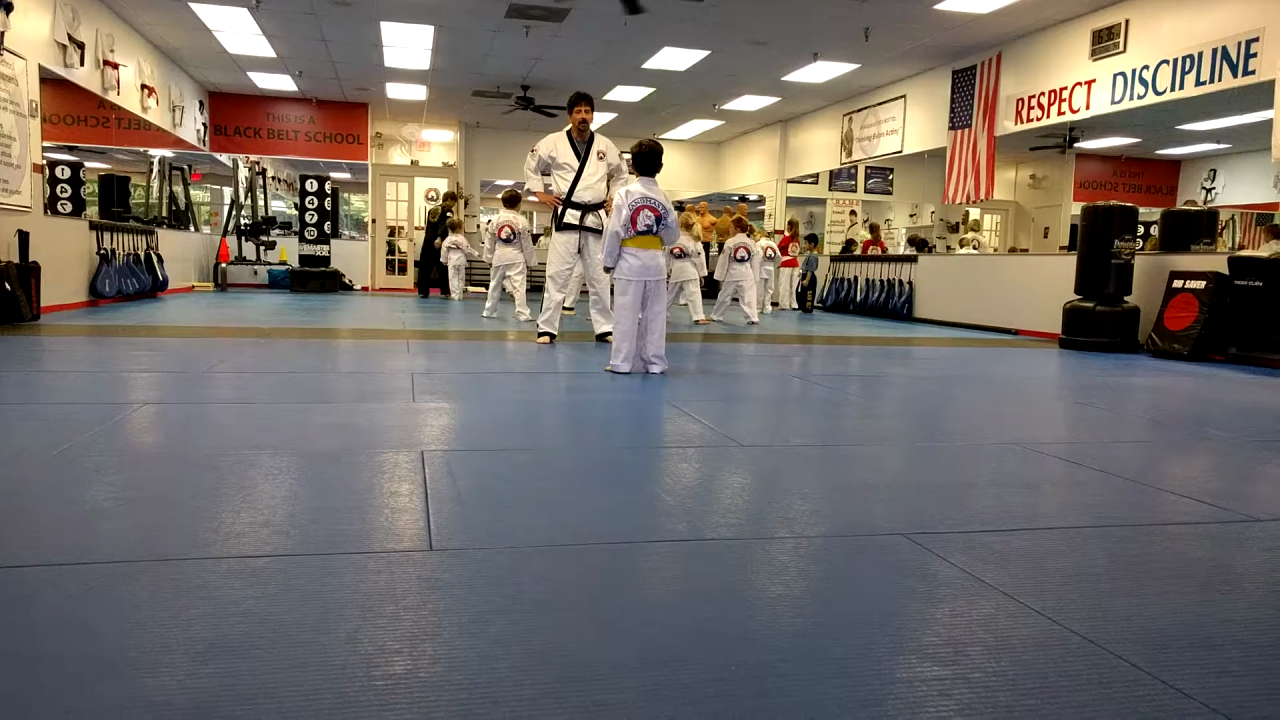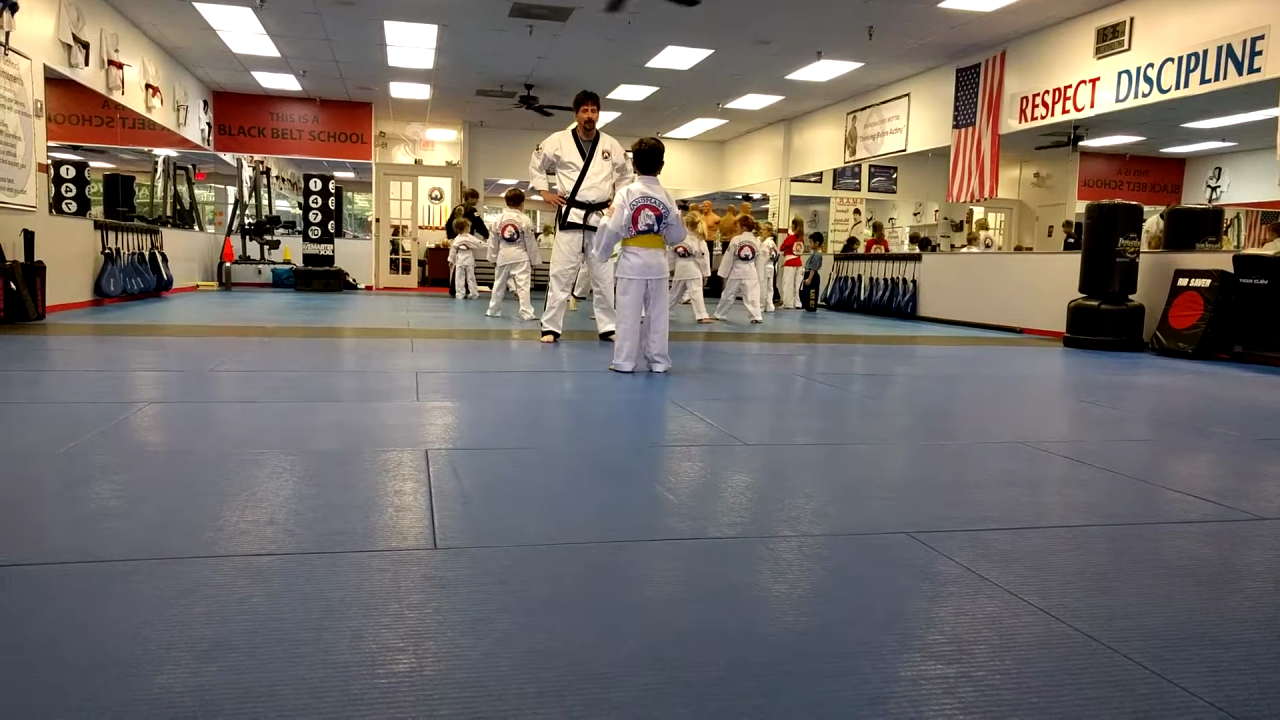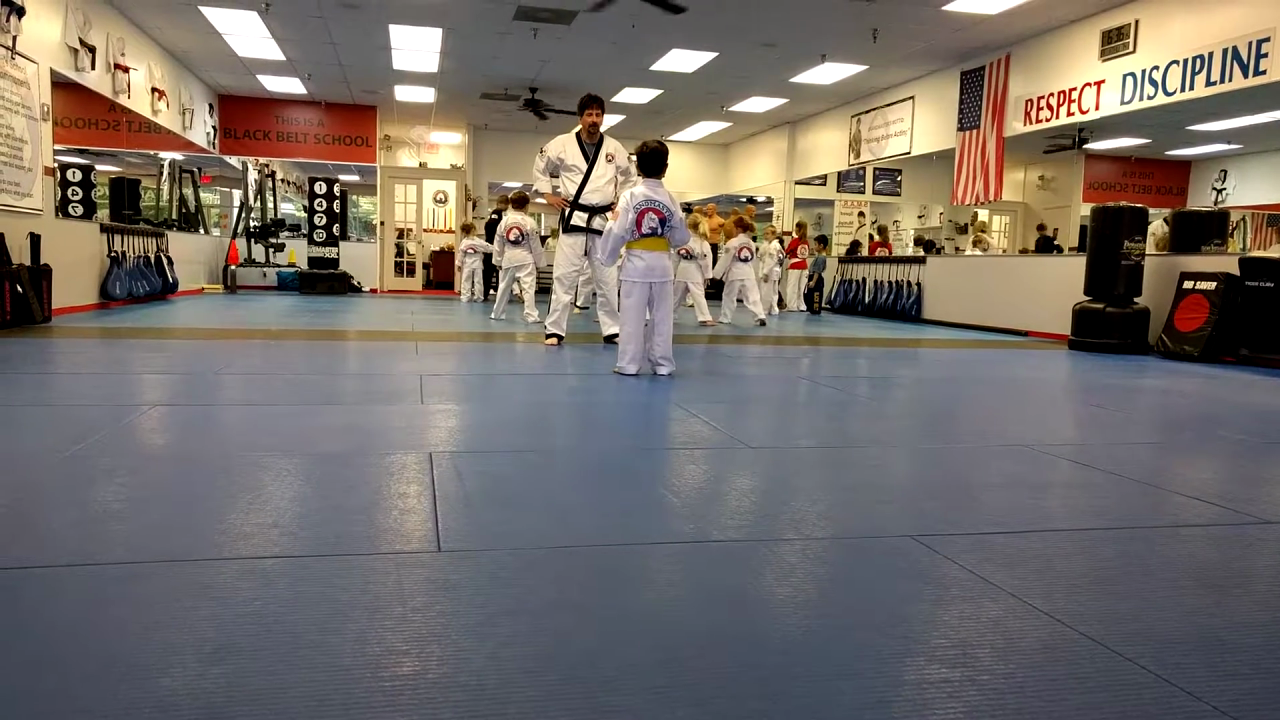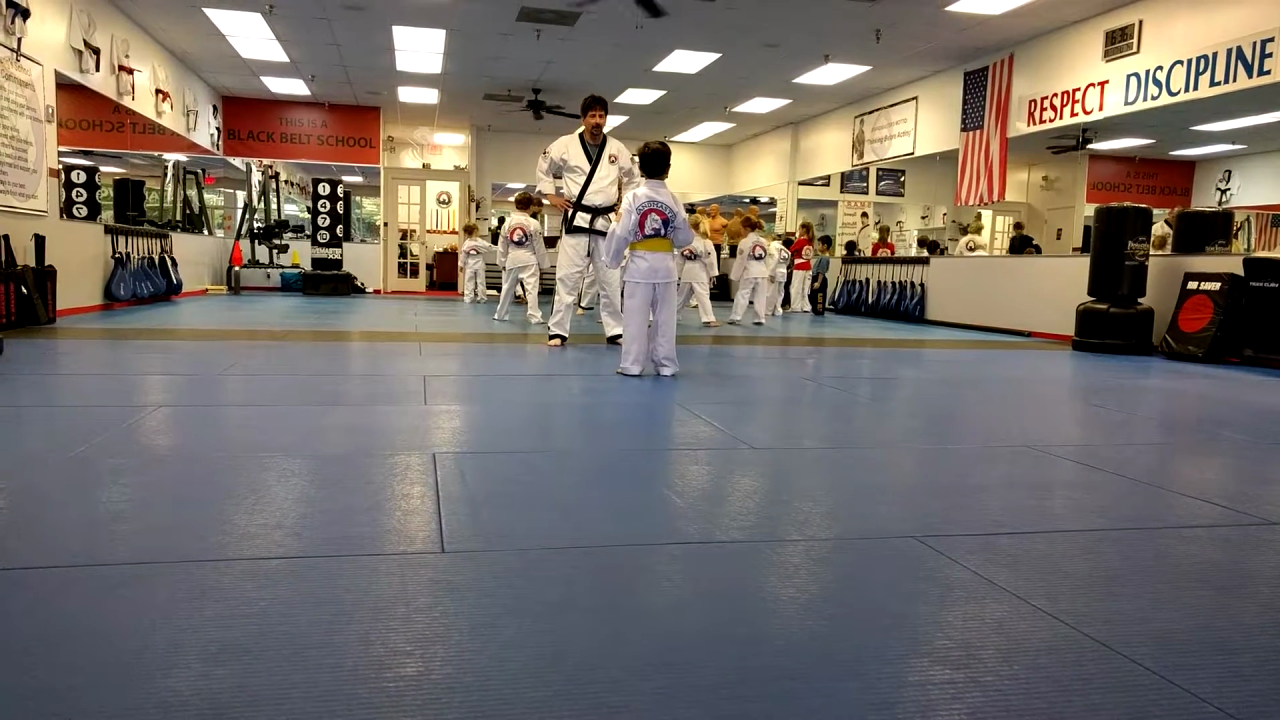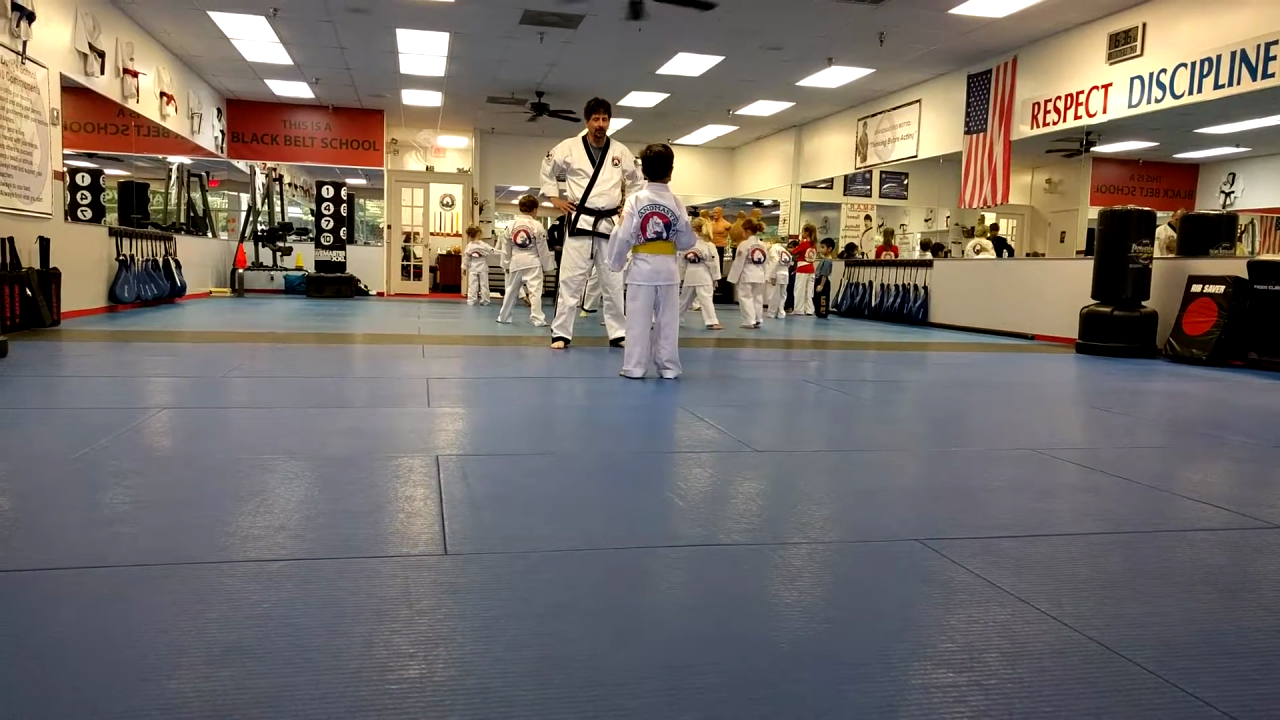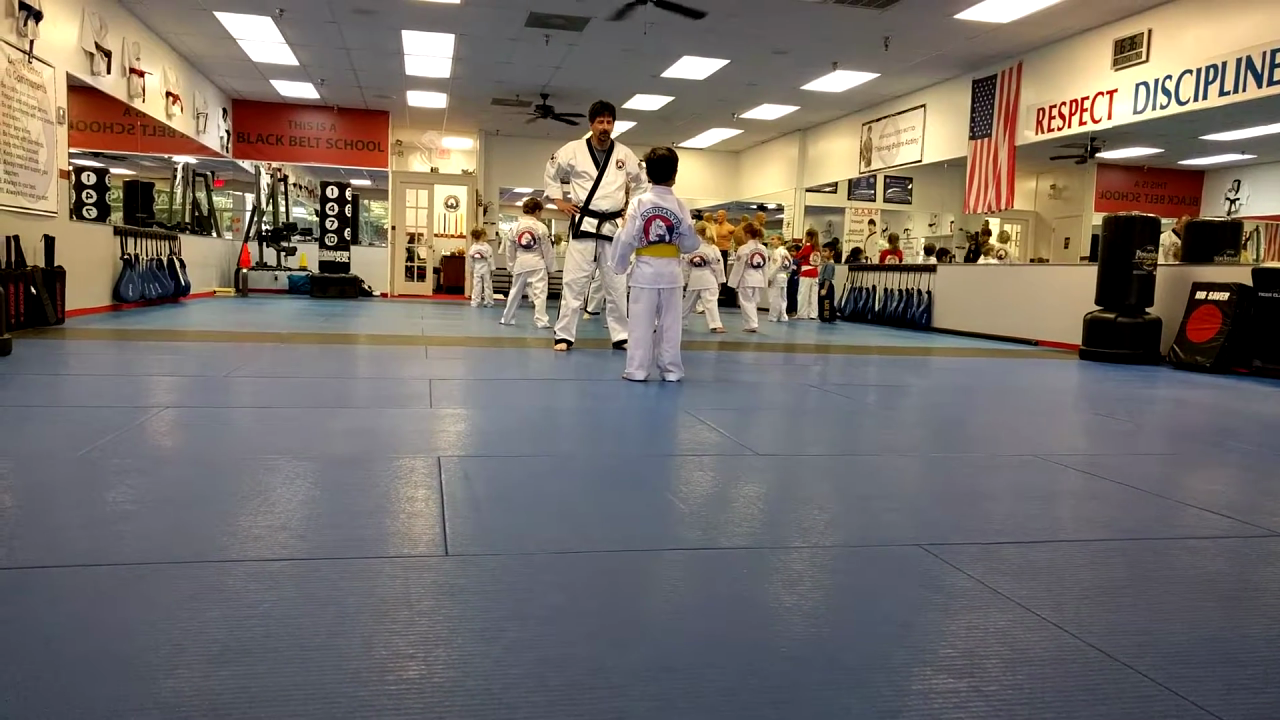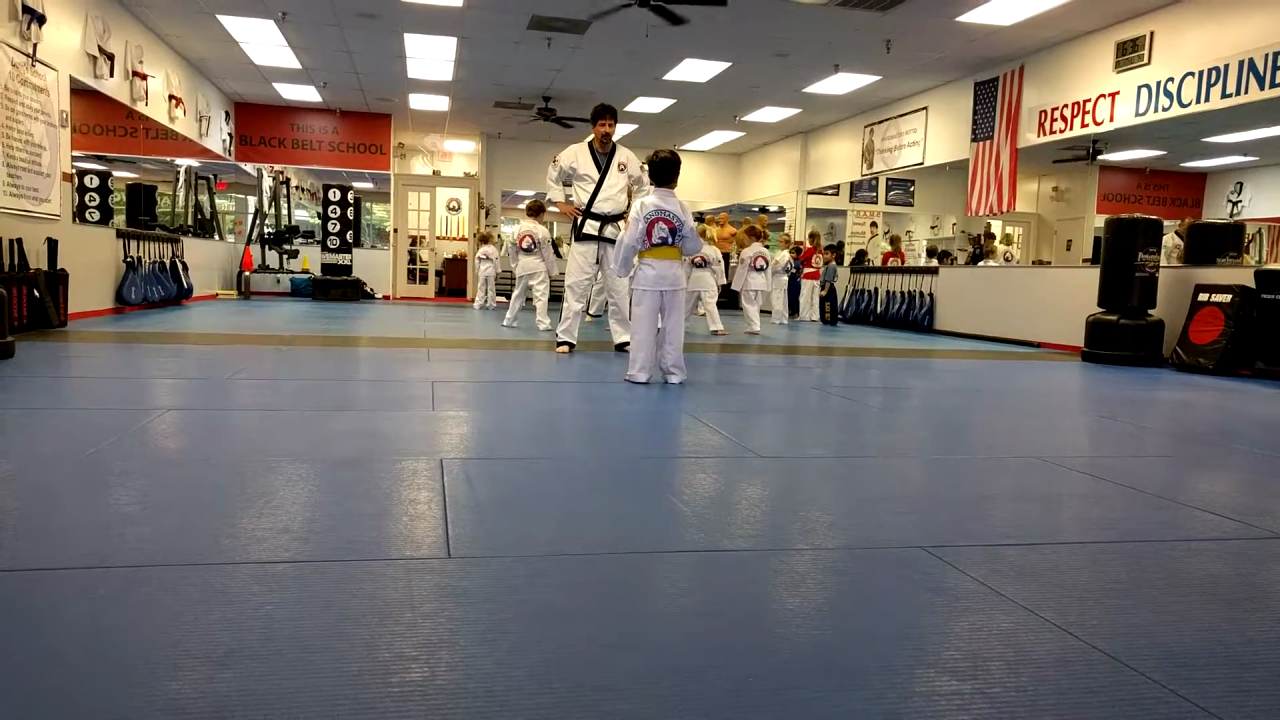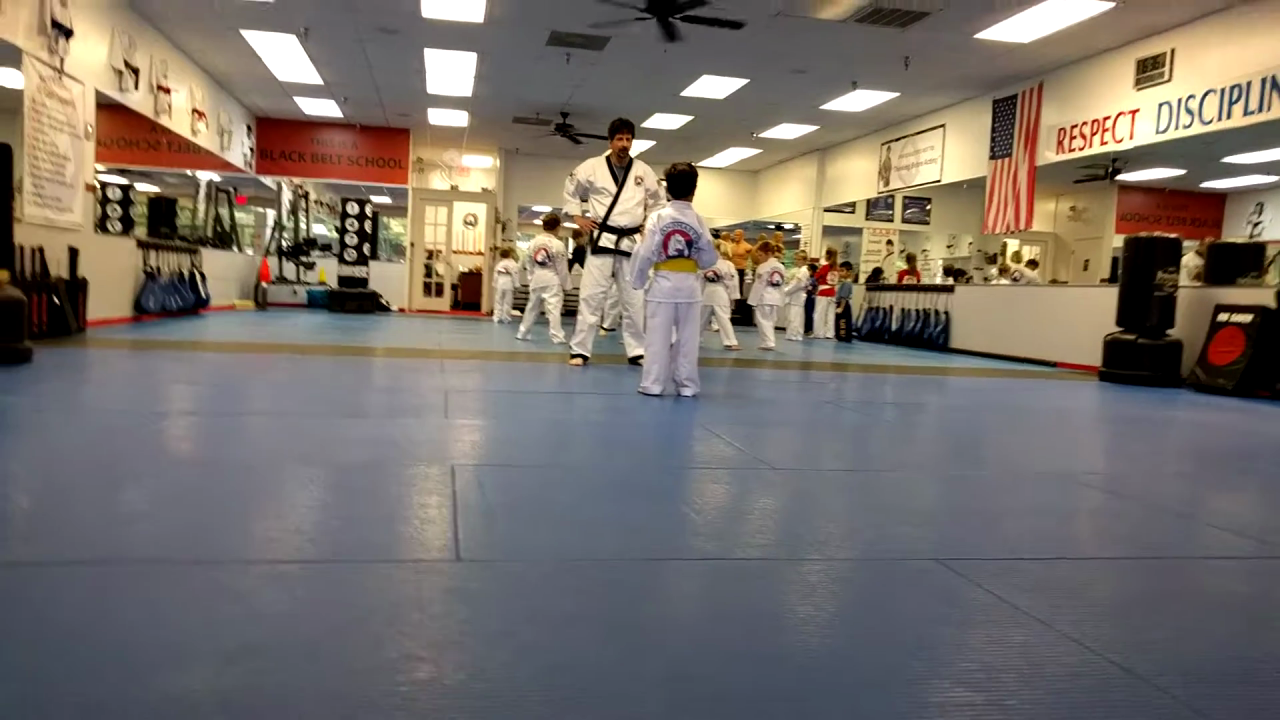
dt=0.5s
person 1, frame 1
left shoulder: (605, 145)
right shoulder: (553, 142)
left elbow: (621, 173)
right elbow: (531, 166)
right wrist: (540, 193)
left hip: (596, 218)
right hip: (567, 216)
left knee: (600, 278)
right knee: (557, 275)
left ankle: (604, 328)
right ankle: (547, 328)
person 1, frame 2
left shoulder: (610, 145)
right shoulder: (559, 141)
left elbow: (625, 173)
right elbow: (536, 164)
right wrist: (545, 192)
left hip: (600, 217)
right hip: (571, 215)
left knee: (604, 277)
right knee: (561, 274)
left ankle: (608, 327)
right ankle: (551, 328)
person 1, frame 3
left shoulder: (615, 148)
right shoulder: (562, 143)
left elbow: (629, 177)
right elbow: (541, 167)
right wrist: (549, 195)
left hip: (604, 220)
right hip: (574, 218)
left knee: (608, 280)
right knee: (565, 277)
left ankle: (612, 330)
right ankle: (555, 330)
person 1, frame 4
left shoulder: (617, 149)
right shoulder: (565, 145)
left elbow: (633, 178)
right elbow: (543, 168)
right wrist: (551, 196)
left hip: (607, 221)
right hip: (577, 219)
left knee: (611, 280)
right knee: (568, 278)
left ankle: (615, 331)
right ankle: (558, 331)
person 1, frame 5
left shoulder: (621, 151)
right shoulder: (569, 147)
left elbow: (636, 180)
right elbow: (547, 171)
right wrist: (555, 198)
left hip: (611, 223)
right hip: (580, 222)
left knee: (614, 283)
right knee: (571, 280)
left ankle: (618, 333)
right ankle: (561, 333)
person 1, frame 6
left shoulder: (625, 154)
right shoulder: (573, 150)
left elbow: (640, 183)
right elbow: (551, 173)
right wrist: (559, 200)
left hip: (614, 226)
right hip: (584, 224)
left knee: (617, 285)
right knee: (574, 282)
left ankle: (621, 336)
right ankle: (564, 335)
person 1, frame 7
left shoulder: (626, 157)
right shoulder: (575, 153)
left elbow: (642, 186)
right elbow: (554, 176)
right wrist: (561, 203)
left hip: (616, 229)
right hip: (586, 227)
left knee: (619, 288)
right knee: (576, 285)
left ankle: (623, 338)
right ankle: (566, 337)
person 1, frame 8
left shoulder: (643, 171)
right shoulder: (592, 167)
left elbow: (659, 200)
right elbow: (571, 190)
right wrist: (578, 217)
left hip: (632, 242)
right hip: (603, 240)
left knee: (634, 300)
right knee: (591, 297)
left ankle: (637, 351)
right ankle: (580, 349)
person 2, frame 1
left shoulder: (624, 194)
right shoulder: (664, 198)
left elbow: (614, 231)
right elbow: (672, 236)
left wrist: (608, 261)
left hip: (630, 261)
right hip: (656, 262)
left knee: (626, 315)
right knee: (655, 315)
left ankle: (622, 362)
right ankle: (654, 362)
person 2, frame 2
left shoulder: (626, 193)
right shoulder: (666, 197)
left elbow: (612, 229)
right elbow: (678, 235)
left wrist: (601, 253)
left hip: (632, 261)
right hip: (658, 261)
left knee: (629, 314)
right knee: (657, 314)
left ankle: (625, 361)
right ankle: (658, 361)
person 2, frame 3
left shoulder: (630, 196)
right shoulder: (670, 199)
left elbow: (617, 232)
right elbow: (682, 238)
left wrist: (605, 257)
left hip: (636, 263)
right hip: (662, 264)
left knee: (633, 317)
right knee: (661, 317)
left ankle: (629, 363)
right ankle: (662, 363)
person 2, frame 4
left shoulder: (633, 197)
right shoulder: (673, 200)
left elbow: (620, 234)
right elbow: (685, 238)
left wrist: (611, 260)
left hip: (640, 265)
right hip: (666, 265)
left knee: (636, 317)
right knee: (664, 318)
left ankle: (632, 364)
right ankle: (665, 364)
person 2, frame 5
left shoulder: (635, 200)
right shoulder: (676, 203)
left elbow: (623, 237)
right elbow: (687, 241)
left wrist: (615, 263)
left hip: (642, 268)
right hip: (668, 268)
left knee: (639, 320)
right knee: (667, 321)
left ankle: (635, 367)
right ankle: (668, 366)
person 2, frame 6
left shoulder: (638, 203)
right shoulder: (679, 206)
left elbow: (626, 239)
right elbow: (690, 244)
left wrist: (618, 266)
left hip: (645, 270)
right hip: (671, 271)
left knee: (641, 323)
right knee: (670, 323)
left ankle: (637, 369)
right ankle: (671, 370)
person 2, frame 7
left shoulder: (642, 205)
right shoulder: (682, 208)
left elbow: (629, 242)
right elbow: (693, 246)
left wrist: (621, 270)
left hip: (648, 273)
right hip: (674, 273)
left knee: (644, 326)
right knee: (673, 326)
left ankle: (639, 371)
right ankle: (673, 372)
person 2, frame 8
left shoulder: (657, 218)
right shoulder: (698, 221)
left elbow: (645, 254)
right elbow: (709, 259)
left wrist: (637, 281)
left hip: (663, 284)
right hip: (689, 285)
left knee: (658, 337)
right knee: (687, 338)
left ankle: (653, 383)
right ankle: (687, 384)
